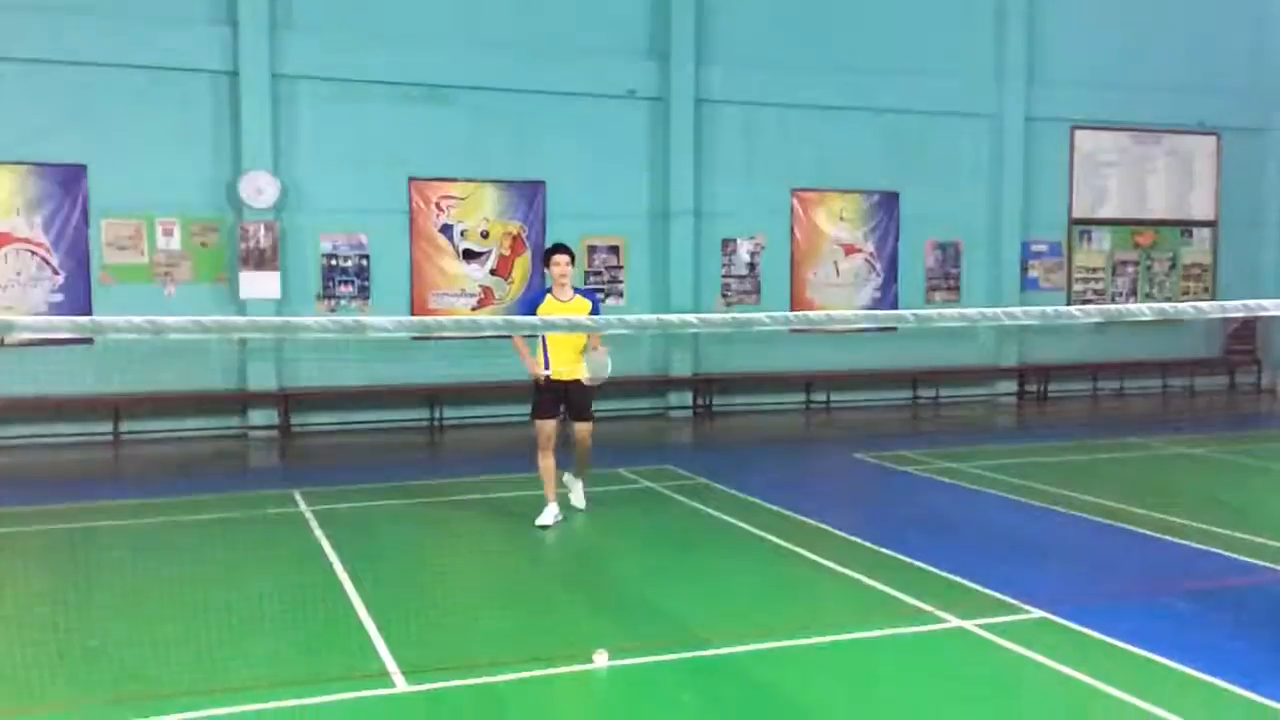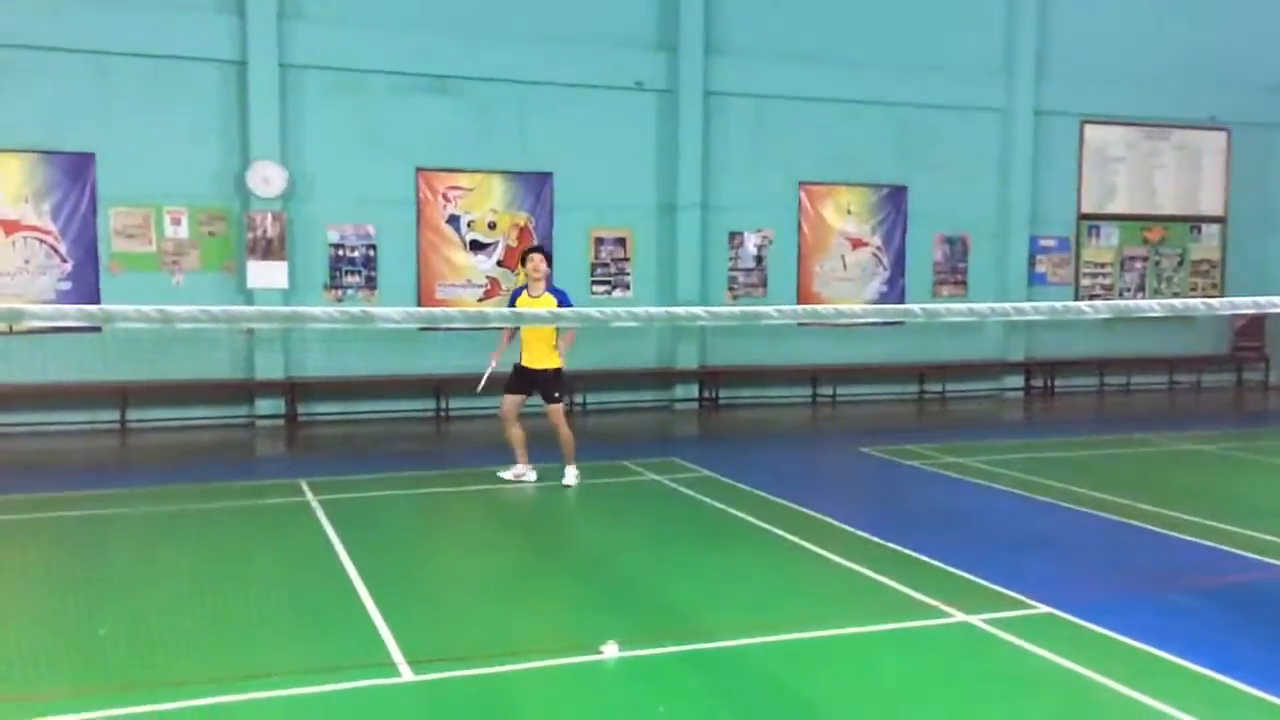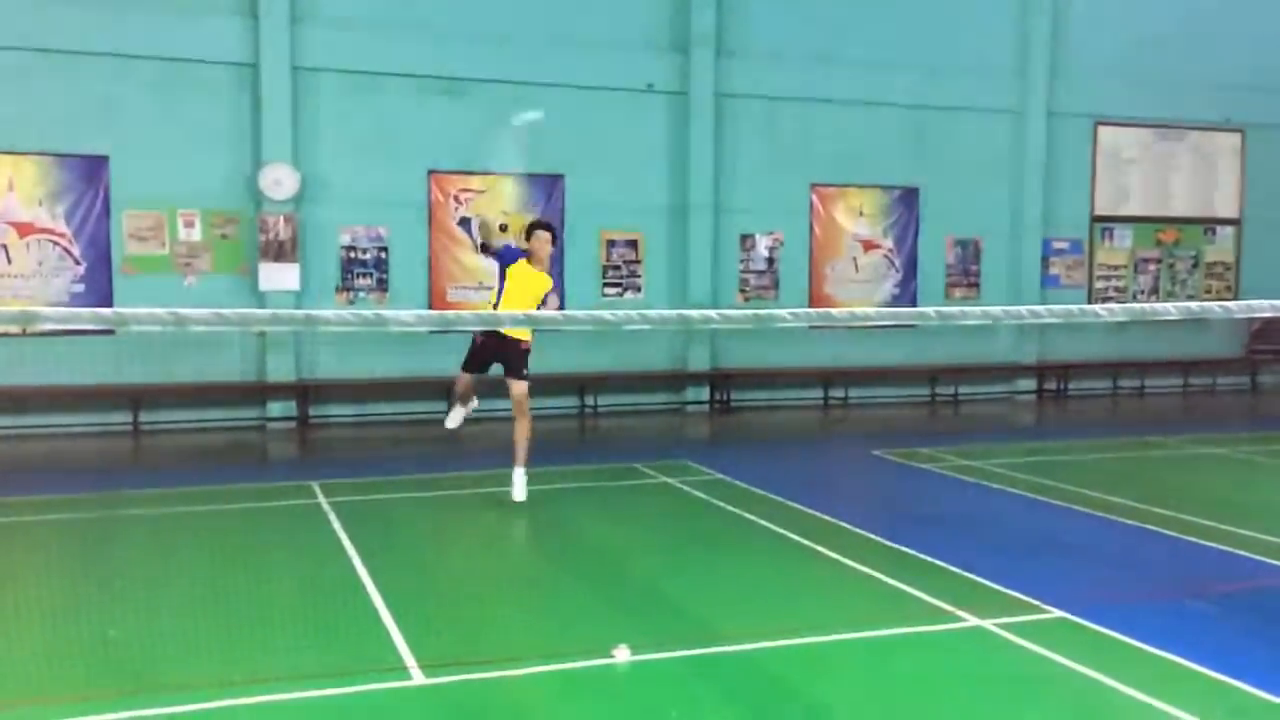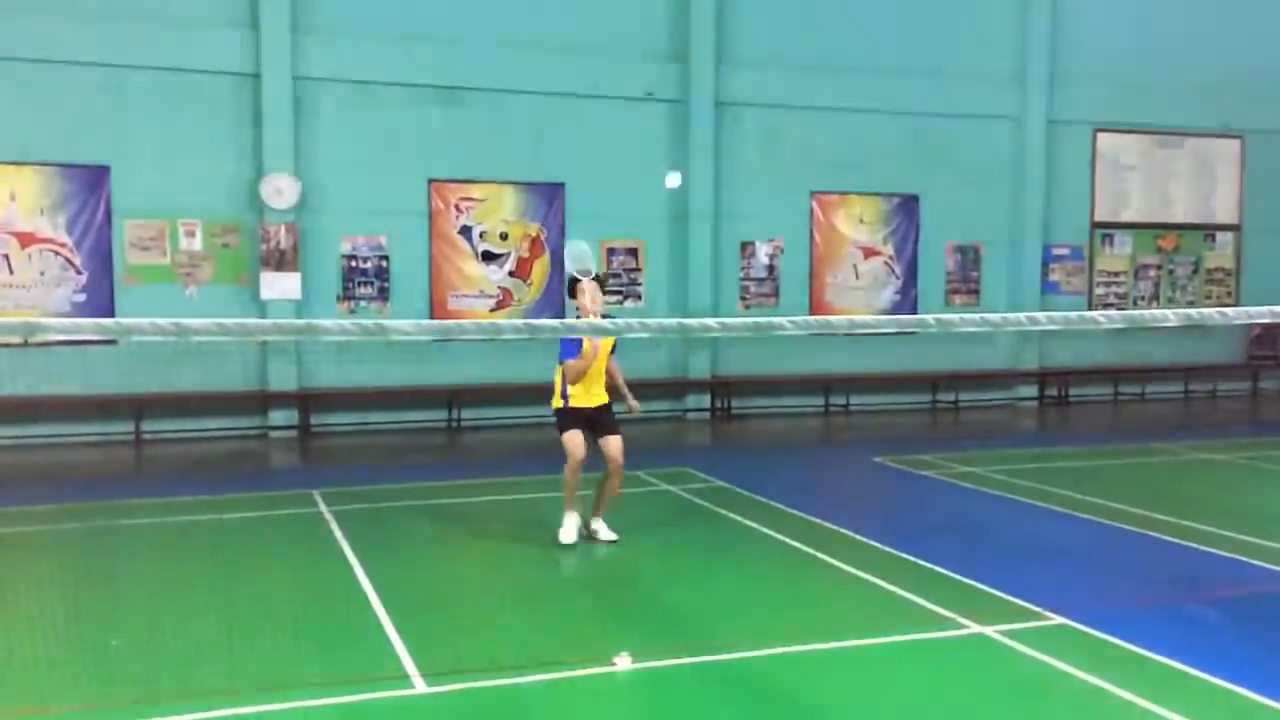
dt=1s
person 1, frame 1
left shoulder: (589, 301)
right shoulder: (537, 302)
left elbow: (594, 335)
right elbow: (518, 334)
left wrist: (596, 346)
right wrist: (530, 360)
left hip: (579, 379)
right hip: (548, 380)
left knee: (583, 442)
right knee: (546, 442)
left ankle: (575, 478)
right ankle: (552, 505)
person 1, frame 2
left shoulder: (558, 296)
right shoulder: (517, 295)
left elbow: (571, 328)
left wrist: (564, 343)
right wrist: (502, 346)
left hip: (550, 367)
right hip: (525, 365)
left knee: (558, 420)
right knee: (507, 413)
left ankle: (571, 467)
right ankle: (525, 467)
person 1, frame 3
left shoulder: (548, 283)
right shoulder: (514, 258)
right elbow: (487, 248)
left wrist: (552, 307)
left hip: (520, 342)
right hip: (493, 334)
left knee: (521, 407)
right knee: (462, 388)
left ankle: (519, 473)
right ankle: (464, 404)
person 1, frame 4
right shoulder: (571, 334)
right elbow: (572, 376)
left wrist: (626, 394)
right wrist: (590, 347)
left hip: (599, 402)
right hip: (570, 404)
left knee: (616, 460)
right knee: (577, 455)
left ankle: (595, 520)
right ankle: (570, 514)
